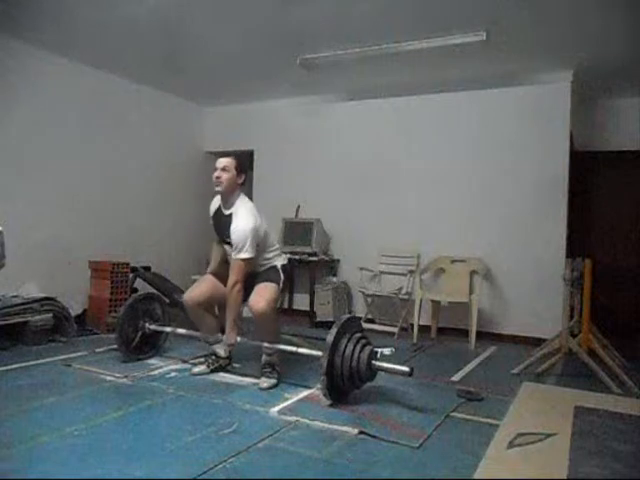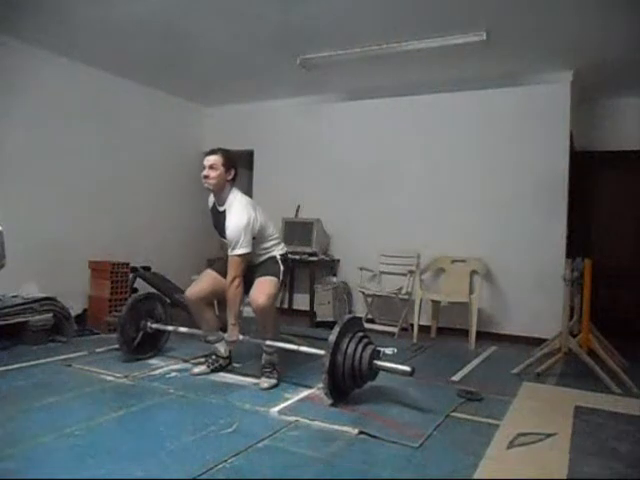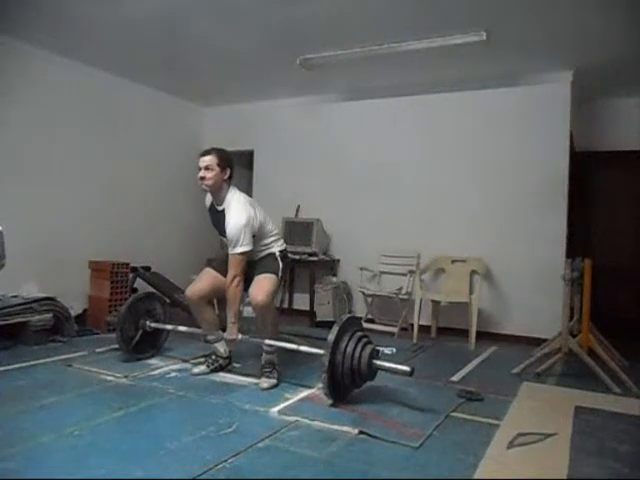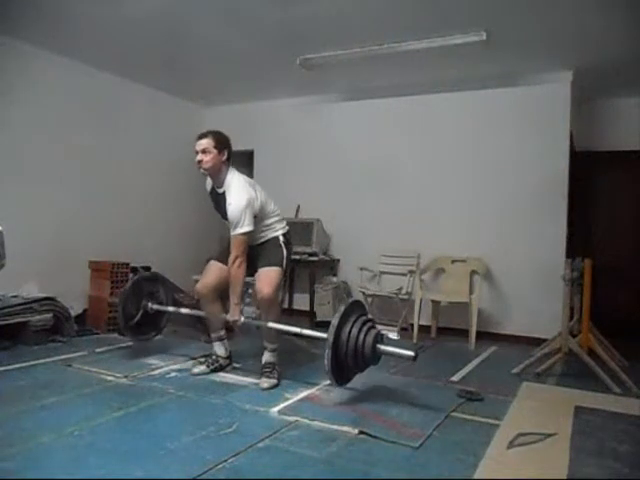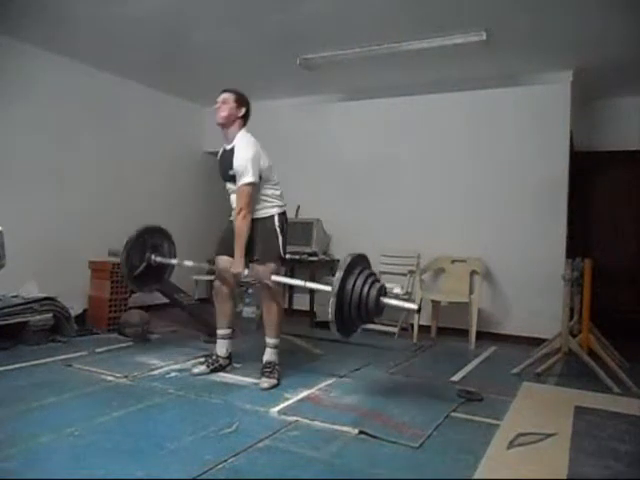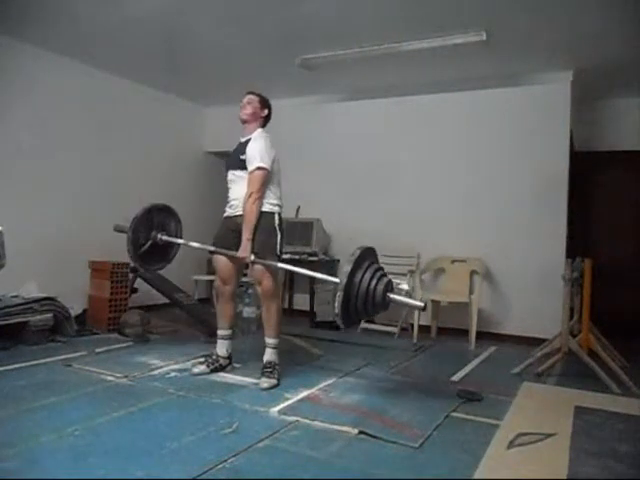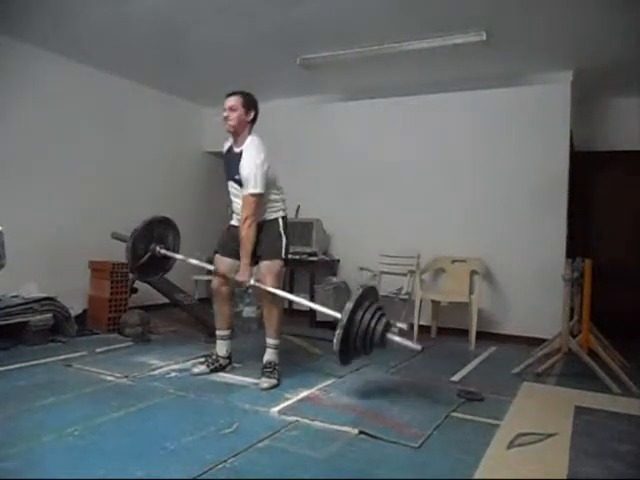
dt=0.5s
person 1, frame 1
left shoulder: (245, 220)
right shoulder: (216, 204)
left elbow: (236, 282)
left wrist: (231, 328)
right wrist: (209, 277)
left hip: (269, 268)
right hip: (238, 266)
left knee: (260, 307)
right knee: (192, 299)
left ankle: (270, 361)
right ankle: (221, 353)
person 1, frame 2
left shoulder: (239, 215)
right shoulder: (214, 200)
left elbow: (235, 279)
left wrist: (233, 325)
left hip: (269, 258)
right hip: (239, 258)
left knee: (260, 301)
right knee: (194, 295)
left ankle: (270, 360)
right ankle: (221, 353)
person 1, frame 3
left shoulder: (238, 214)
right shoulder: (211, 199)
left elbow: (235, 277)
left wrist: (232, 324)
right wrist: (217, 262)
left hip: (268, 254)
right hip: (237, 254)
left knee: (259, 299)
right knee: (194, 294)
left ankle: (269, 361)
right ankle: (222, 353)
person 1, frame 4
left shoulder: (239, 194)
right shoulder: (211, 182)
left elbow: (237, 259)
left wrist: (235, 306)
left hip: (271, 239)
right hip: (243, 240)
left knee: (265, 293)
right knee: (204, 288)
left ankle: (270, 361)
right ankle: (221, 354)
person 1, frame 5
left shoulder: (246, 149)
right shoulder: (224, 149)
left elbow: (245, 208)
left wrist: (240, 258)
right wrist: (233, 255)
left hip: (267, 219)
right hip: (241, 219)
left knee: (267, 288)
right knee: (221, 284)
left ankle: (270, 361)
right ankle: (222, 355)
person 1, frame 6
left shoulder: (260, 142)
right shoulder: (240, 146)
left elbow: (254, 196)
left wrist: (246, 242)
right wrist: (234, 233)
left hip: (262, 219)
right hip: (232, 218)
left knee: (266, 287)
right knee: (223, 286)
left ankle: (270, 361)
right ankle: (222, 355)
person 1, frame 7
left shoulder: (253, 158)
right shoulder: (230, 145)
left elbow: (249, 221)
left wrist: (245, 267)
left hip: (269, 222)
right hip: (239, 220)
left knee: (268, 287)
right knee: (219, 285)
left ankle: (271, 361)
right ankle: (222, 355)
